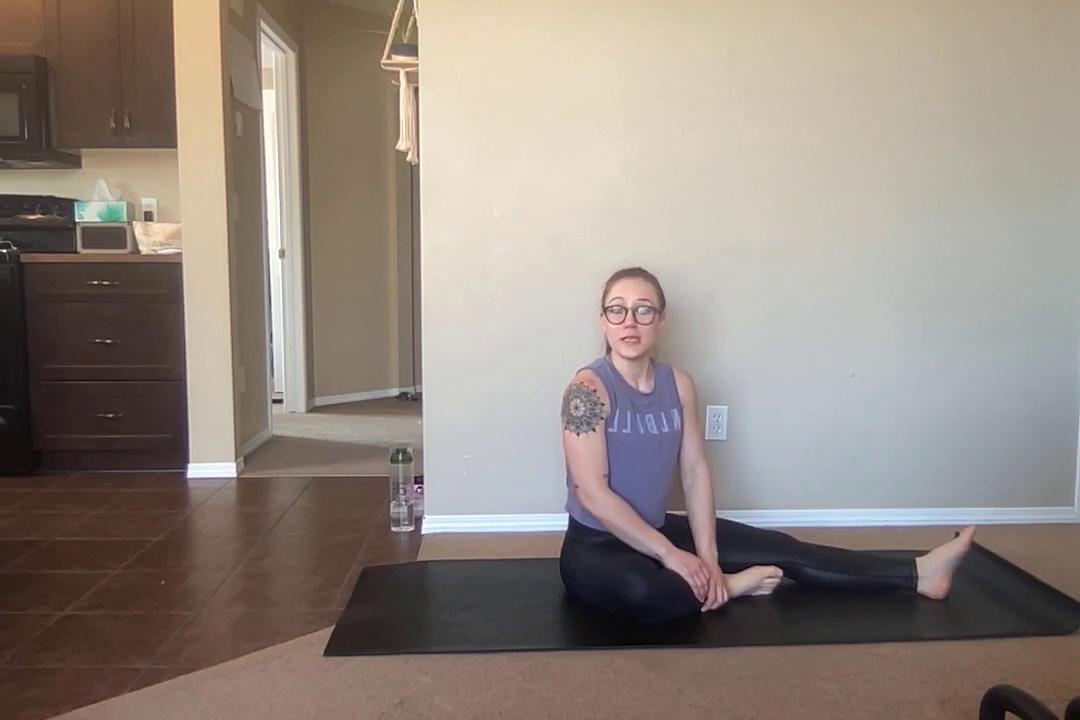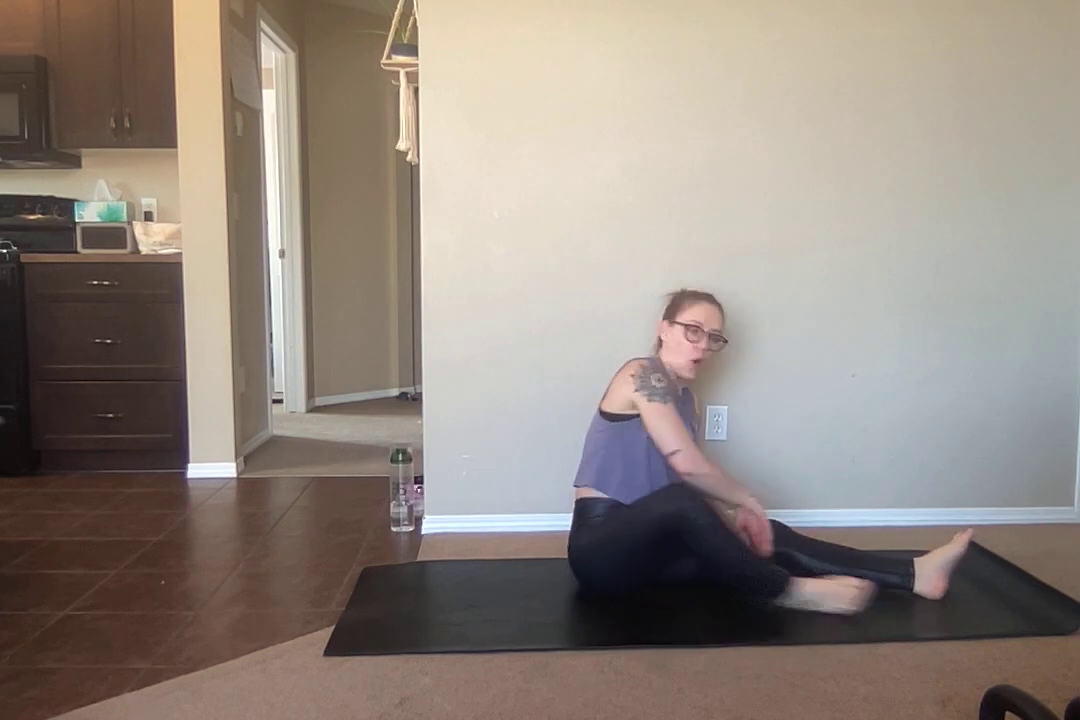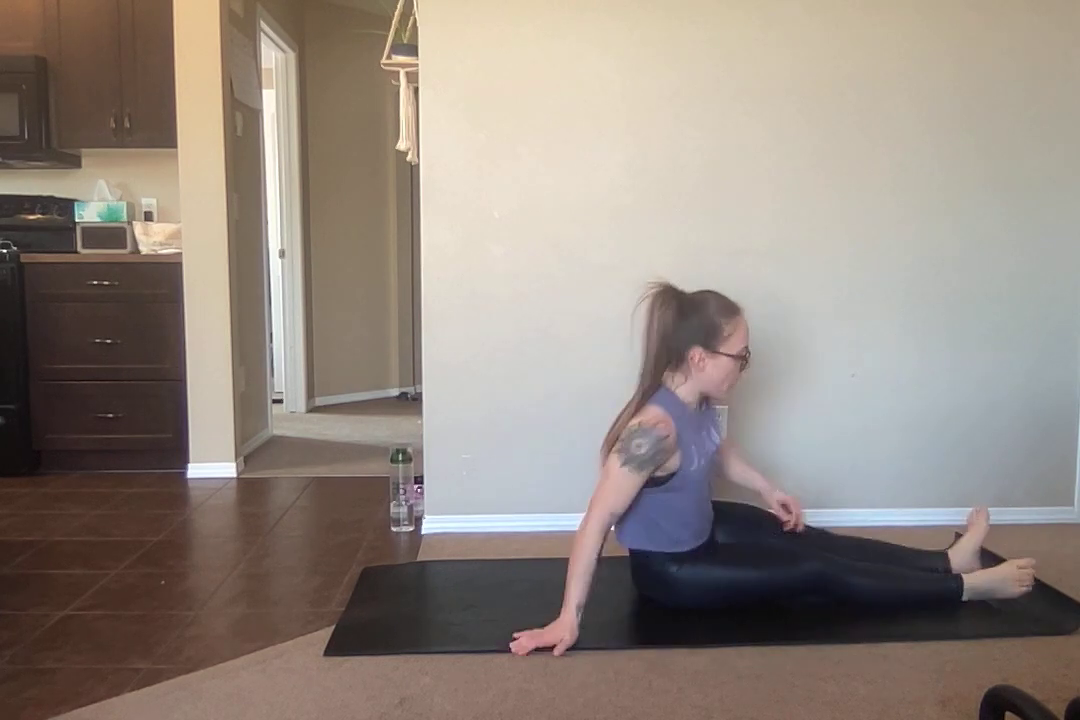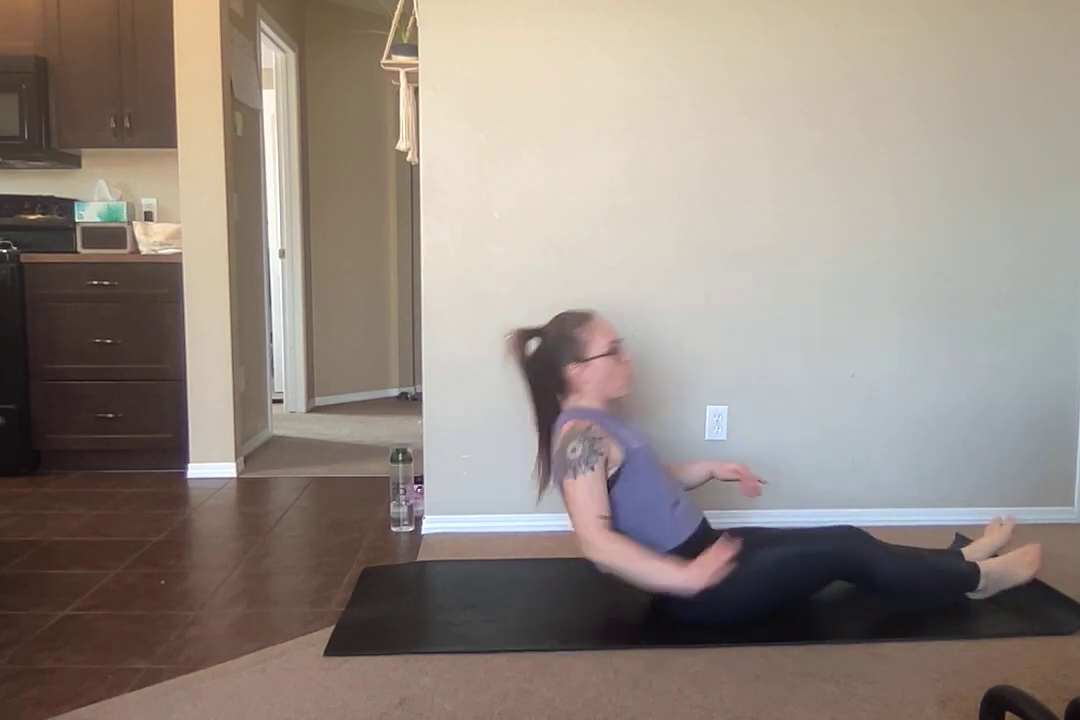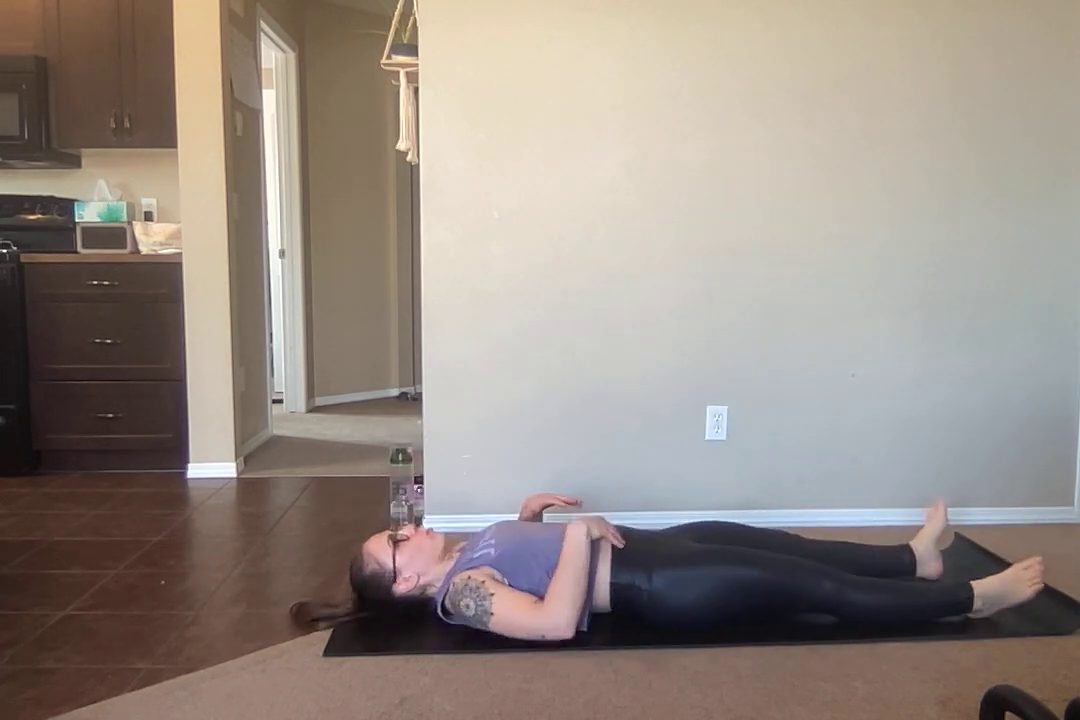
dt=1s
person 1, frame 1
left shoulder: (678, 384)
right shoulder: (588, 389)
left elbow: (695, 473)
right elbow: (593, 494)
left wrist: (707, 557)
right wrist: (670, 555)
left hip: (655, 530)
right hip: (596, 548)
left knee: (777, 548)
right knee: (641, 589)
left ankle: (918, 574)
right ankle: (726, 587)
person 1, frame 2
left shoulder: (686, 400)
right shoulder: (642, 375)
left elbow: (695, 480)
right elbow: (688, 466)
left wrist: (730, 516)
right wrist: (747, 502)
left hip: (652, 539)
right hip: (601, 544)
left knee: (769, 536)
right knee: (677, 502)
left ankle: (914, 574)
right ankle: (790, 591)
person 1, frame 3
left shoulder: (695, 400)
right shoulder: (654, 427)
right elbow: (595, 524)
left wrist: (767, 489)
right wrist: (568, 619)
left hip: (699, 528)
right hip: (671, 570)
left knee: (808, 538)
right knee: (820, 571)
left ankle: (945, 561)
right ankle: (963, 587)
person 1, frame 4
left shoulder: (598, 423)
right shoulder: (580, 436)
right elbow: (595, 539)
left wrist: (712, 467)
right wrist: (683, 577)
left hip: (695, 548)
right hip: (696, 589)
left knee: (842, 546)
right knee: (848, 550)
left ankle: (960, 565)
right ankle: (978, 578)
person 1, frame 5
left shoulder: (460, 557)
right shoulder: (460, 590)
right elbow: (555, 622)
left wrist: (529, 516)
right wrist: (577, 533)
left hip: (645, 546)
right hip: (655, 590)
left knee: (775, 543)
right knee: (818, 587)
left ankle: (911, 558)
right ankle: (972, 598)
